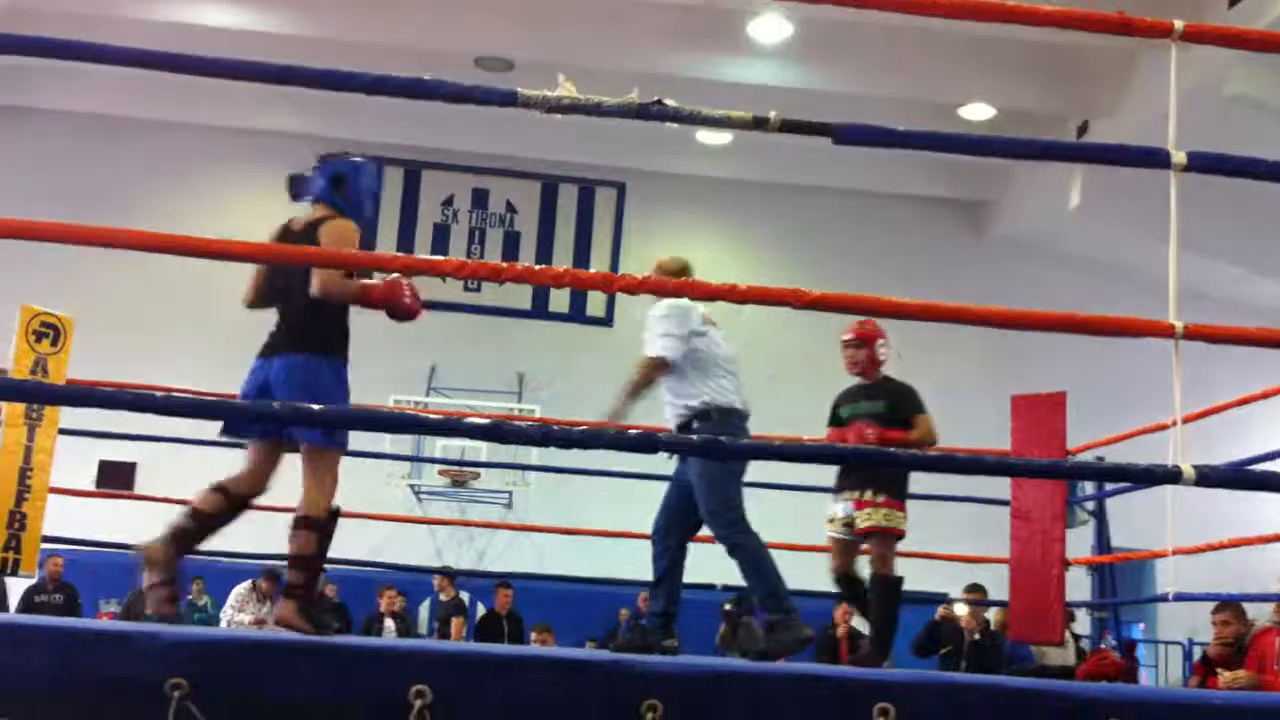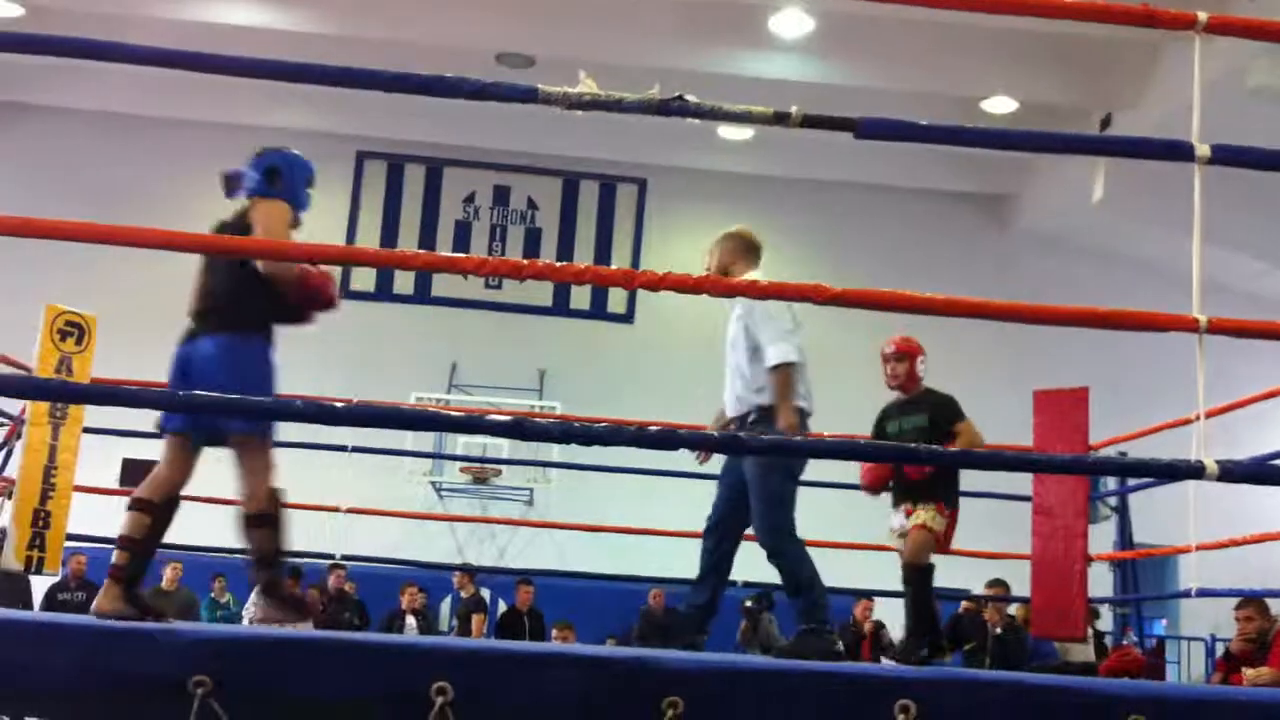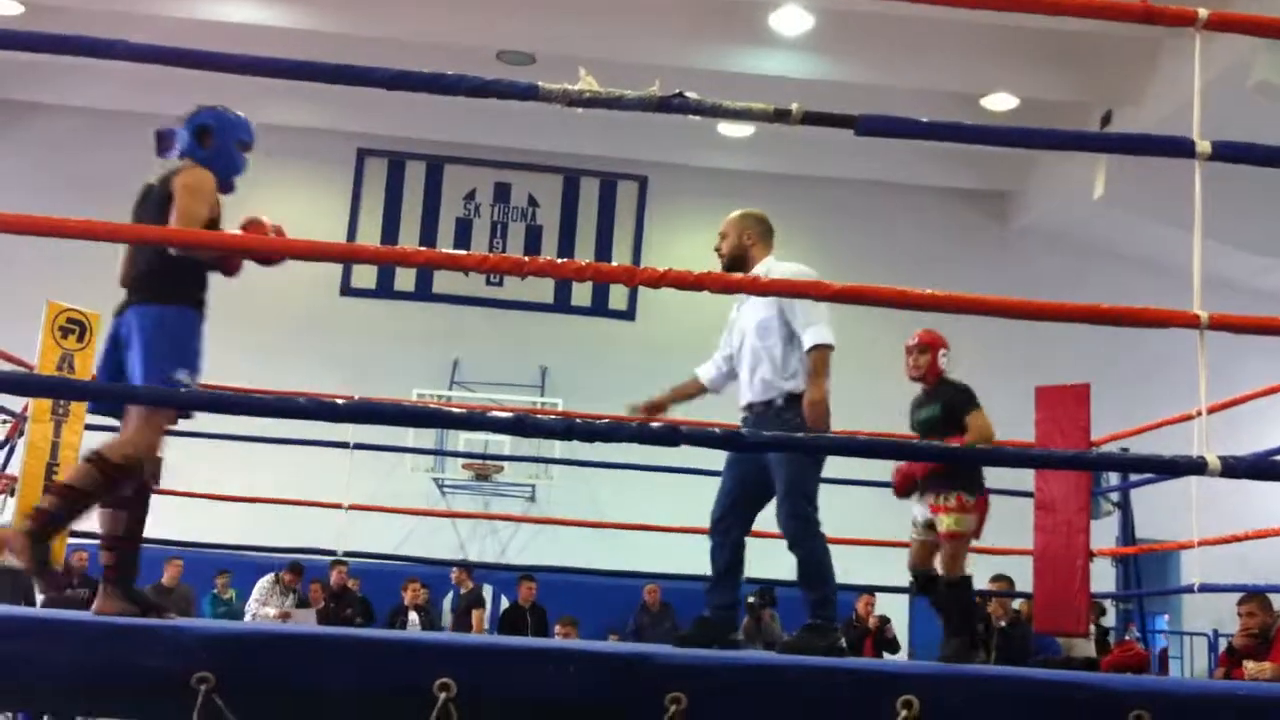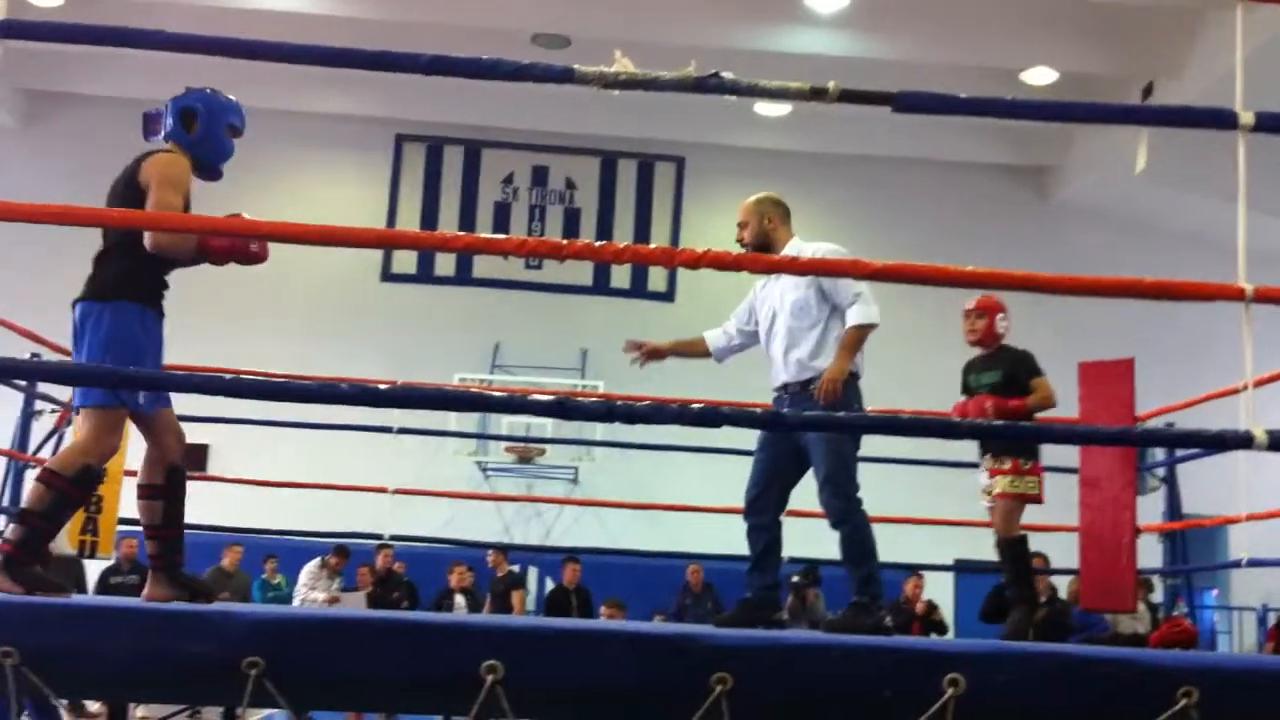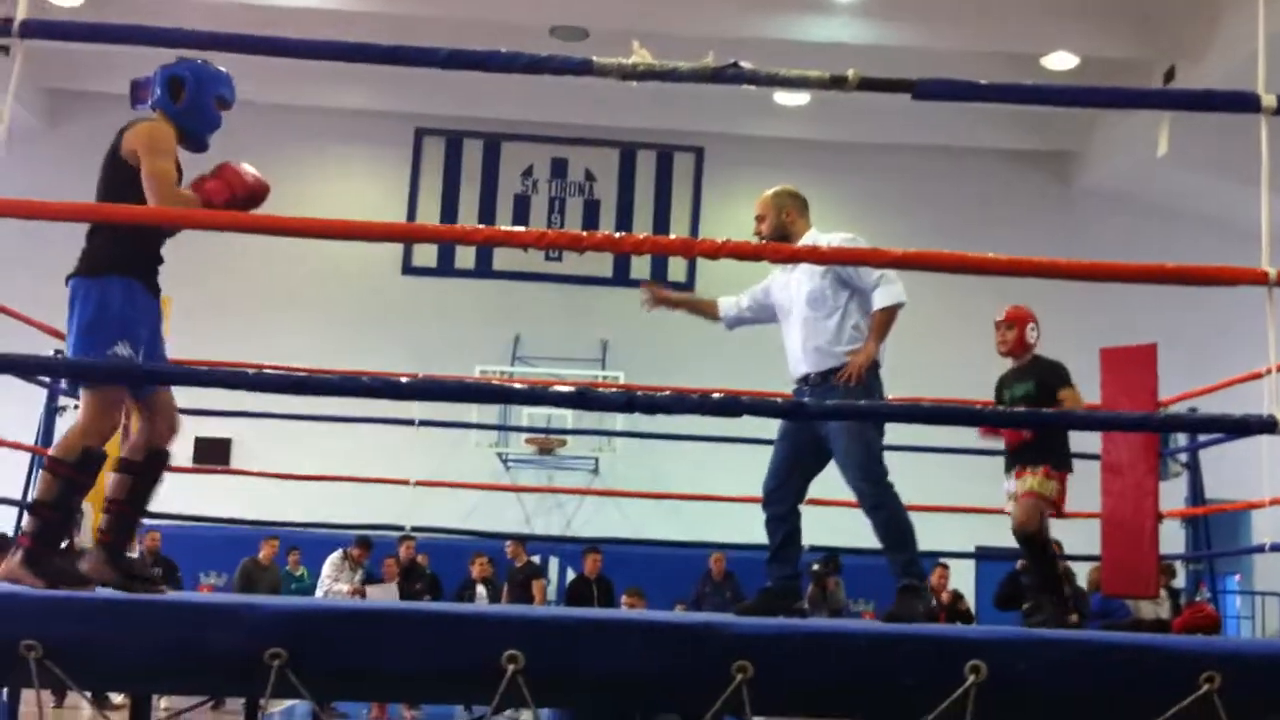
dt=0.3s
person 1, frame 1
left shoulder: (286, 232)
right shoulder: (341, 230)
left elbow: (253, 297)
right elbow: (324, 286)
right wrist: (380, 294)
left hip: (274, 359)
right hip: (316, 361)
left knee: (254, 473)
right knee: (321, 483)
left ankle: (168, 548)
right ankle: (294, 599)
person 1, frame 2
left shoulder: (222, 230)
right shoulder: (275, 210)
right elbow: (270, 263)
left wrist: (284, 306)
right wrist: (311, 281)
left hip: (197, 345)
right hip: (240, 346)
left knee: (171, 469)
right knee: (257, 469)
left ankle: (118, 588)
right ankle: (274, 592)
person 1, frame 3
left shoulder: (153, 190)
right shoulder: (198, 179)
left wrist: (212, 261)
right wrist: (237, 246)
left hip: (136, 314)
right hip: (167, 316)
left knee: (141, 454)
right knee: (142, 438)
left ankle: (116, 588)
person 1, frame 4
left shoulder: (140, 172)
right shoulder: (170, 163)
right elbow: (158, 240)
left wrist: (201, 250)
right wrist: (218, 243)
left hip: (116, 310)
right hip: (123, 310)
left knee: (168, 443)
right knee: (98, 439)
left ankle: (165, 576)
person 1, frame 5
left shoulder: (150, 144)
right shoulder: (154, 131)
right elbow: (166, 205)
left wrist: (206, 202)
right wrist: (217, 192)
left hip: (131, 291)
right hip: (110, 286)
left knee: (159, 422)
right knee: (100, 420)
left ankle: (106, 553)
person 2, frame 1
left shoulder: (668, 308)
right shoulder: (697, 314)
left elbow: (658, 357)
left wrist: (623, 403)
right wrist: (680, 438)
left hip: (710, 430)
right hip: (704, 435)
left knee: (729, 526)
right knee: (668, 534)
left ankle: (786, 622)
right ankle: (658, 631)
person 2, frame 2
left shoulder: (756, 295)
right shoulder: (748, 303)
left elbow: (783, 352)
left wrist: (786, 410)
right wrist: (717, 428)
left hip: (771, 429)
right hip: (750, 434)
left knee: (773, 533)
right knee: (719, 530)
left ankle: (818, 632)
right ankle: (693, 623)
person 2, frame 3
left shoulder: (791, 277)
right shoulder: (743, 305)
left elbow: (818, 333)
right elbow: (718, 368)
left wrist: (816, 384)
right wrist: (667, 399)
left hip: (793, 418)
right hip: (756, 422)
left knee: (797, 524)
right knee: (727, 521)
left ankle: (823, 627)
right ankle: (720, 619)
person 2, frame 4
left shoulder: (823, 258)
right shoulder: (764, 288)
left elbow: (863, 309)
right elbow: (726, 338)
left wrist: (842, 361)
right wrist: (667, 349)
left hip: (827, 398)
right hip: (787, 403)
left knee: (839, 501)
right knee: (760, 504)
left ankle: (869, 605)
right ankle: (762, 599)
person 2, frame 5
left shoulder: (839, 248)
right shoulder: (780, 279)
left elbow: (889, 289)
right elbow: (733, 309)
left wrist: (870, 347)
right wrist: (677, 300)
left hip: (847, 388)
right hip: (807, 394)
left knee: (870, 487)
right knee: (779, 494)
left ankle: (912, 588)
right ankle: (783, 588)
person 3, frame 1
left shoulder: (899, 392)
right shoulder: (844, 399)
left elbow: (928, 436)
right elbow: (832, 441)
left wrist: (880, 437)
right wrist: (835, 447)
left hip: (884, 491)
right hip: (848, 490)
left knee: (881, 564)
right knee: (840, 570)
left ankle: (879, 645)
right ankle: (880, 627)
person 3, frame 2
left shoulder: (940, 403)
right shoulder: (888, 413)
left elbow: (974, 440)
right wrist: (872, 472)
left hip: (935, 500)
right hip: (903, 502)
left knee: (914, 558)
right knee: (913, 572)
left ankle: (916, 639)
right ankle: (933, 645)
person 3, frame 3
left shoulder: (957, 393)
right shoulder: (918, 403)
left elbow: (985, 433)
right wrist: (909, 473)
left hip: (960, 492)
right hip: (931, 493)
left knee: (950, 566)
right knee: (918, 567)
left ankle: (965, 640)
right ankle: (958, 625)
person 3, frame 4
left shoulder: (1018, 359)
right shoulder: (971, 368)
left elbow: (1047, 397)
right elbow: (970, 408)
left wrist: (1004, 407)
right wrist: (962, 414)
left hip: (1017, 454)
right hip: (991, 456)
left knee: (1005, 527)
right knee: (1003, 530)
left ankle: (1024, 604)
right ankle: (1024, 600)
person 3, frame 5
left shoulder: (1049, 370)
right shoulder: (1005, 380)
left elbow: (1075, 408)
left wrist: (1033, 424)
right wrist: (992, 427)
left hip: (1047, 463)
right hip: (1017, 465)
left knee: (1022, 523)
right knee: (1036, 535)
left ankle: (1050, 596)
right ankle: (1059, 606)
